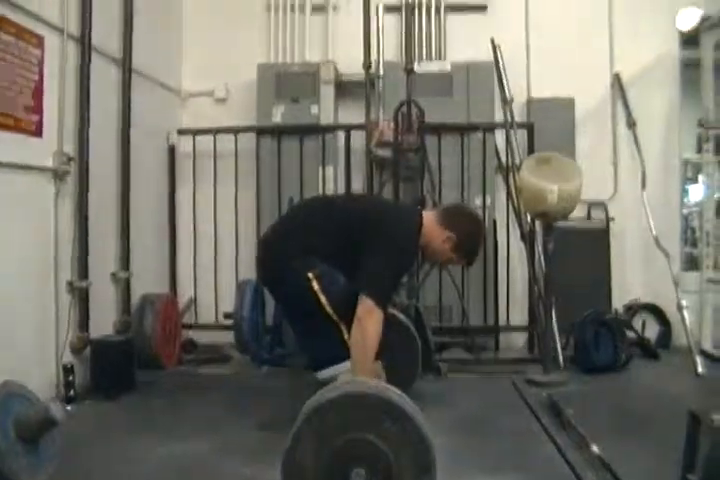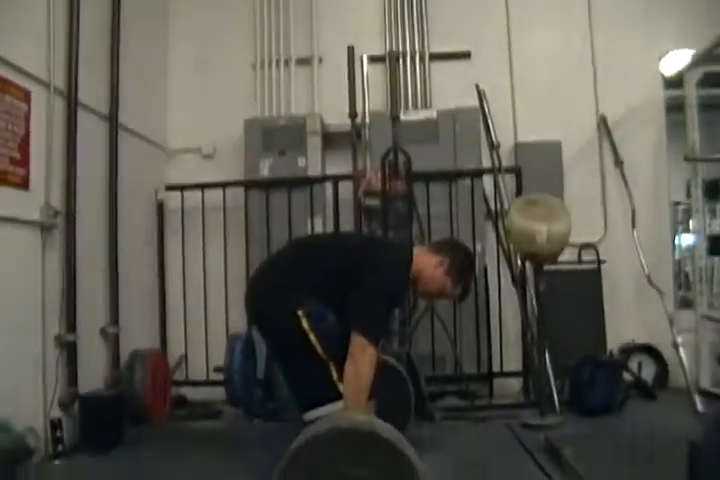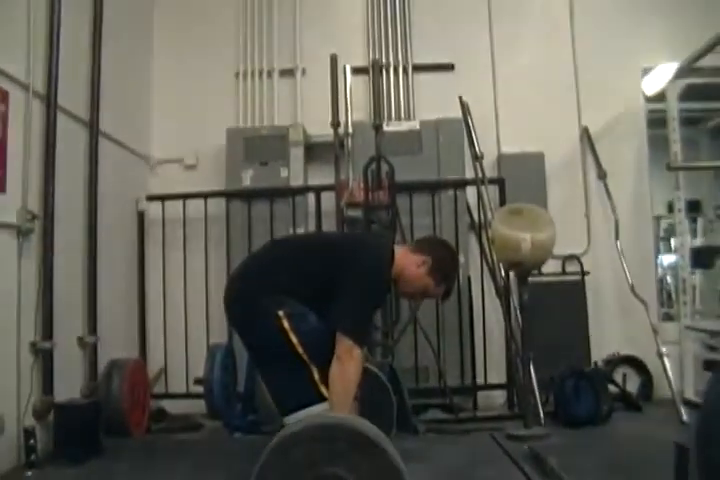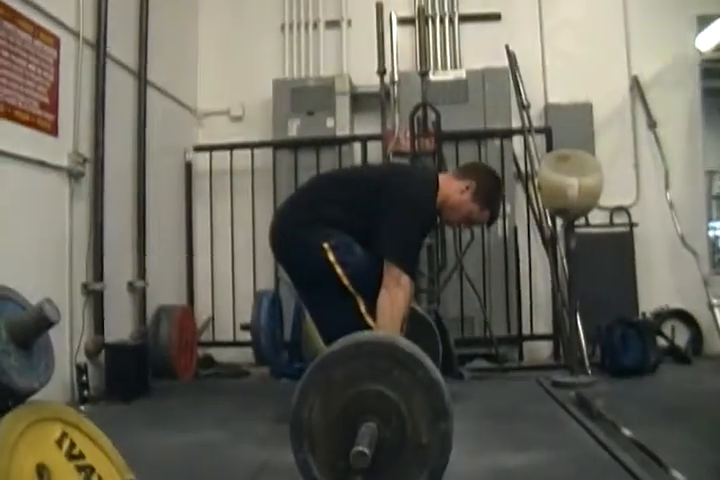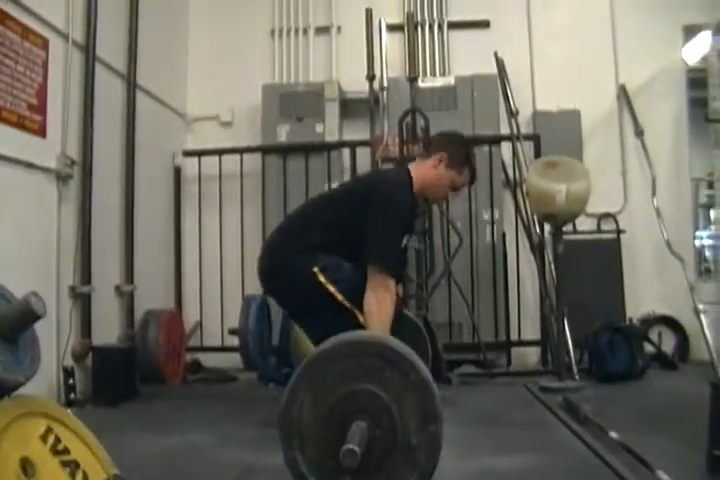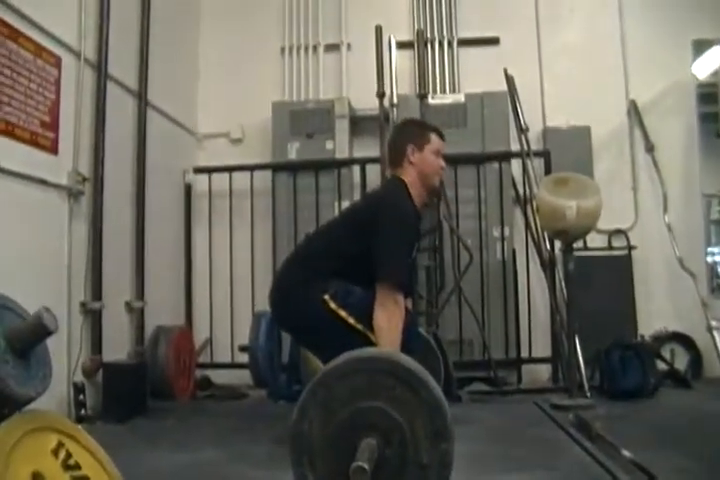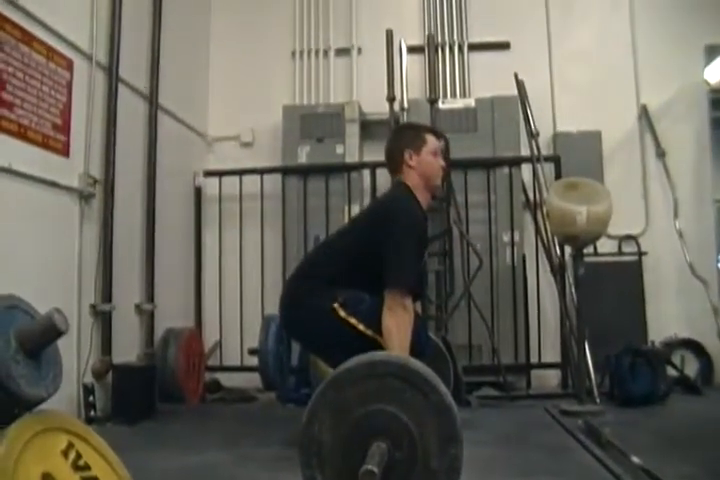
dt=0.7s
person 1, frame 1
left shoulder: (403, 225)
right shoulder: (400, 238)
left elbow: (368, 307)
right elbow: (367, 316)
left wrist: (370, 366)
left hip: (288, 250)
right hip: (289, 254)
right knee: (350, 355)
person 1, frame 2
left shoulder: (393, 262)
right shoulder: (389, 270)
left elbow: (362, 347)
right elbow: (361, 352)
left hip: (279, 291)
right hip: (279, 293)
right knee: (337, 395)
person 1, frame 3
left shoulder: (374, 260)
right shoulder: (370, 269)
left elbow: (348, 350)
right elbow: (347, 353)
left hip: (258, 293)
right hip: (259, 295)
right knee: (316, 399)
person 1, frame 4
left shoulder: (420, 191)
right shoulder: (415, 197)
left elbow: (401, 278)
right elbow: (394, 282)
left hip: (302, 228)
right hip: (304, 228)
right knee: (365, 331)
person 1, frame 5
left shoulder: (396, 191)
right shoulder: (395, 195)
left elbow: (389, 281)
right elbow: (380, 285)
left hip: (293, 258)
right hip: (294, 259)
person 1, frame 6
left shoulder: (398, 205)
right shoulder: (395, 208)
left elbow: (397, 296)
right elbow: (388, 300)
left hip: (300, 291)
right hip: (305, 290)
right knee: (400, 337)
person 1, frame 7
left shoulder: (402, 208)
right shoulder: (403, 212)
left elbow: (404, 300)
right elbow: (397, 304)
left hip: (310, 301)
right hip: (314, 300)
right knee: (411, 340)
